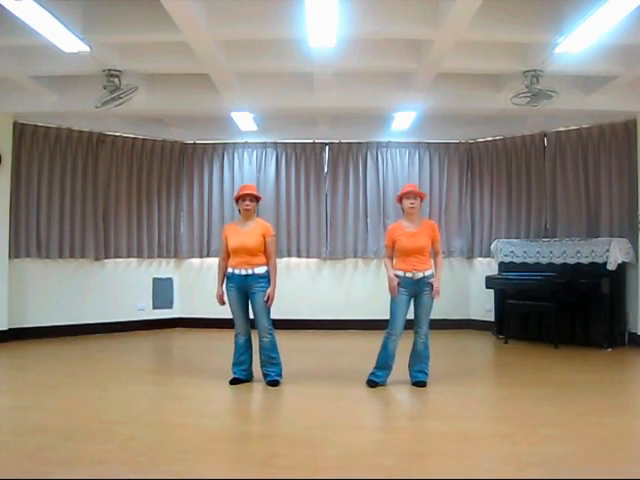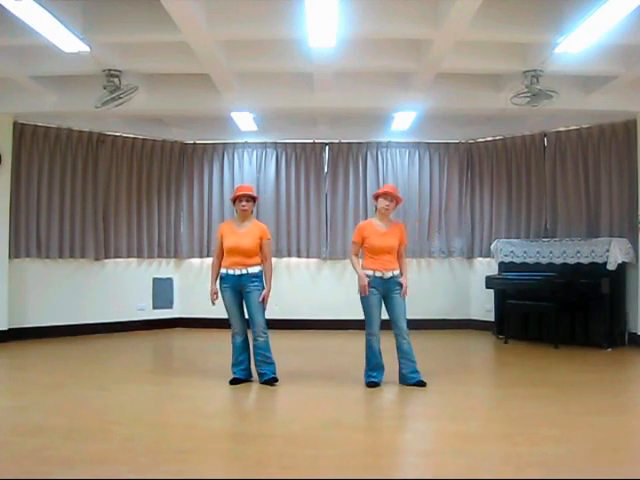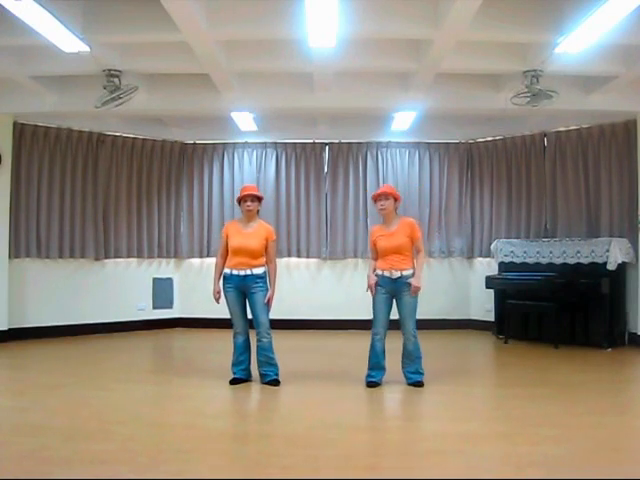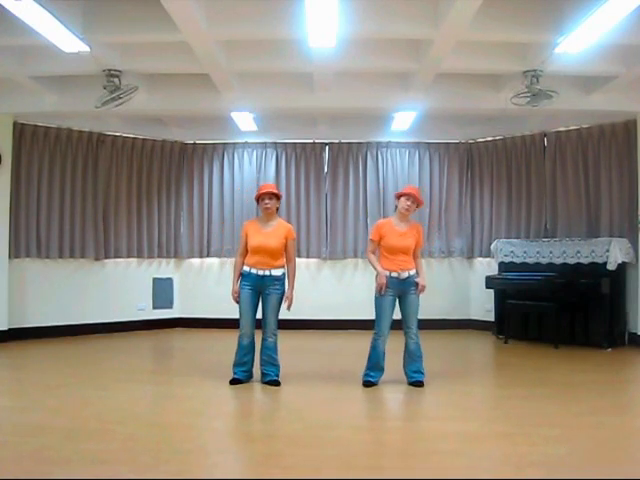
dt=1s
person 1, frame 1
left shoulder: (431, 226)
right shoulder: (394, 229)
left elbow: (438, 254)
right elbow: (388, 257)
left wrist: (437, 277)
right wrist: (390, 275)
left hip: (425, 281)
right hip: (403, 282)
left knee: (422, 331)
right knee: (395, 330)
left ankle: (419, 374)
right ankle: (379, 374)
person 1, frame 2
left shoulder: (399, 228)
right shoulder: (363, 227)
left elbow: (401, 256)
right elbow: (354, 255)
left wrist: (404, 277)
right wrist: (360, 274)
left hip: (393, 281)
right hip: (371, 281)
left knee: (402, 329)
right knee: (373, 331)
left ankle: (410, 375)
right ankle: (374, 375)
person 1, frame 3
left shoulder: (409, 224)
right shoulder: (375, 231)
left elbow: (420, 252)
left wrist: (418, 276)
right wrist: (371, 274)
left hip: (406, 280)
right hip: (382, 281)
left knee: (409, 330)
right knee: (378, 330)
left ankle: (414, 374)
right ankle: (375, 374)
person 1, frame 4
left shoulder: (416, 229)
right shoulder: (382, 225)
right elbow: (370, 253)
left wrist: (422, 276)
right wrist: (379, 271)
left hip: (409, 281)
right hip: (388, 281)
left knee: (412, 330)
right knee: (381, 331)
left ankle: (415, 374)
right ankle: (372, 374)
person 2, frame 1
left shoulder: (264, 227)
right shoulder: (228, 229)
left elbow: (271, 259)
right elbow: (223, 259)
left wrist: (272, 286)
right wrist: (219, 286)
left hip: (258, 279)
right hip: (234, 280)
left knee: (264, 328)
right knee: (240, 329)
left ankle: (272, 373)
right ankle: (242, 372)
person 2, frame 2
left shoulder: (261, 229)
right shoulder: (224, 228)
left elbow: (267, 260)
right elbow: (217, 258)
left wrist: (268, 287)
right wrist: (213, 283)
left hip: (252, 279)
right hip: (228, 279)
left knee: (259, 327)
right knee: (237, 329)
left ankle: (266, 372)
right ankle: (241, 372)
person 2, frame 3
left shoulder: (267, 230)
right shoulder: (229, 228)
left elbow: (271, 262)
right elbow: (221, 257)
left wrist: (272, 288)
right wrist: (216, 283)
left hip: (257, 279)
right hip: (232, 280)
left knee: (263, 328)
right knee: (239, 329)
left ankle: (269, 373)
right ankle: (241, 372)
person 2, frame 4
left shoulder: (287, 229)
right shoulder: (248, 226)
left elbow: (290, 261)
right elbow: (240, 256)
left wrist: (291, 288)
right wrist: (235, 283)
left hip: (274, 280)
right hip: (249, 278)
left knee: (270, 330)
right knee: (246, 329)
left ankle: (270, 374)
right ankle: (242, 373)
